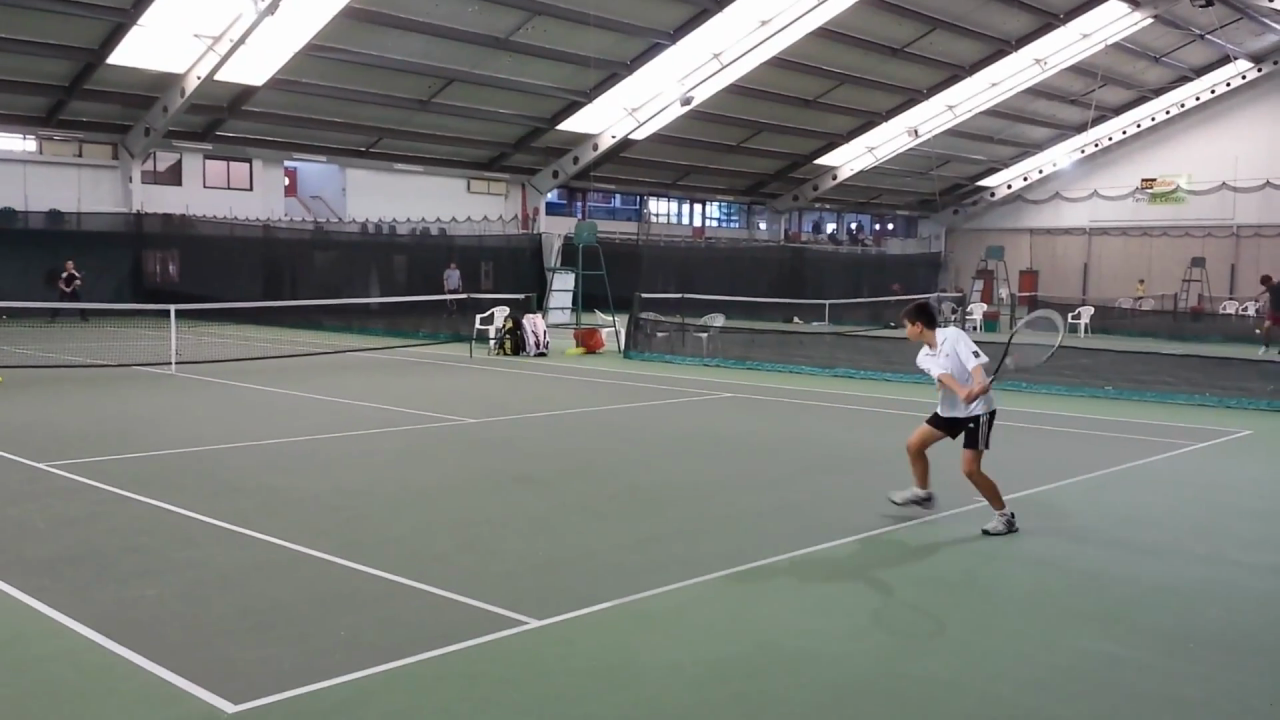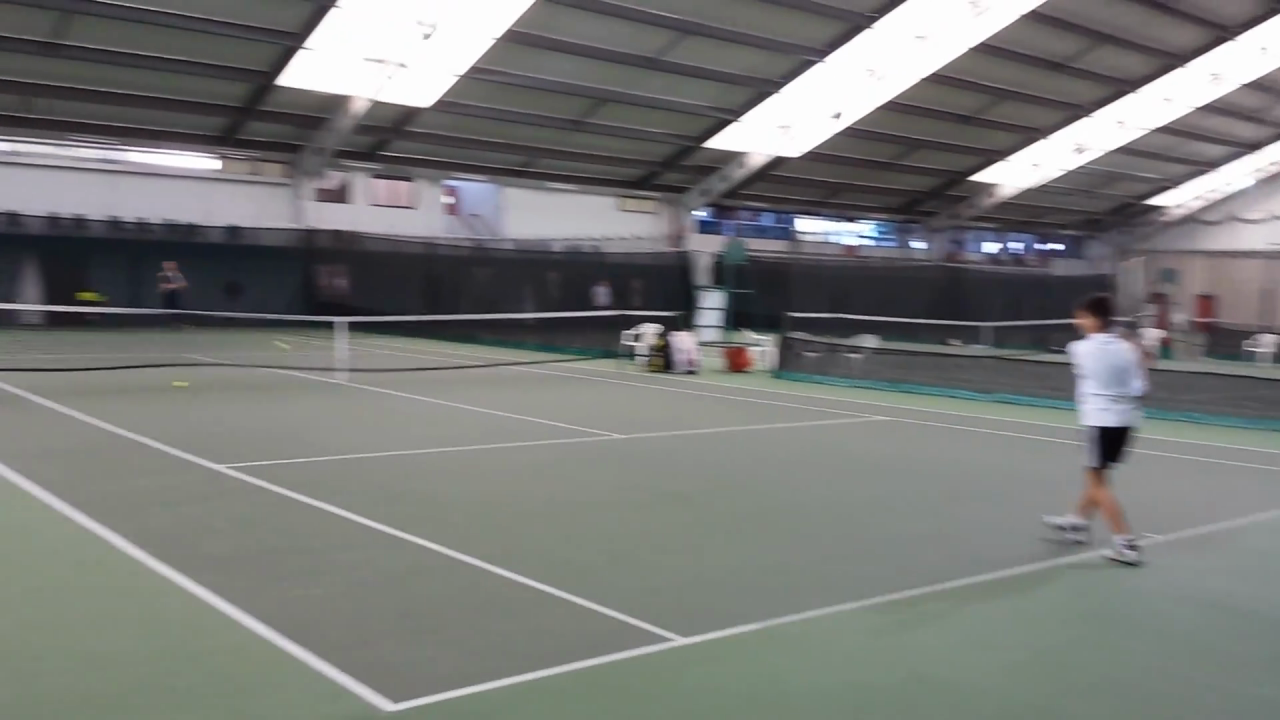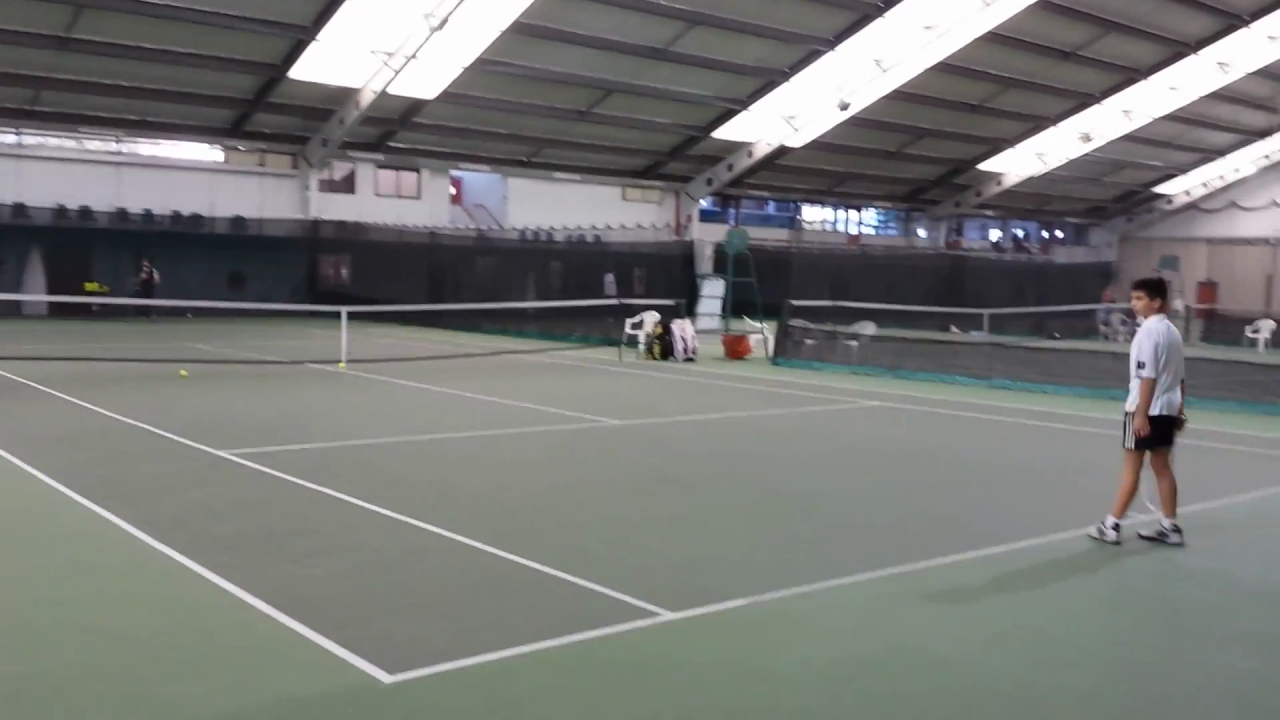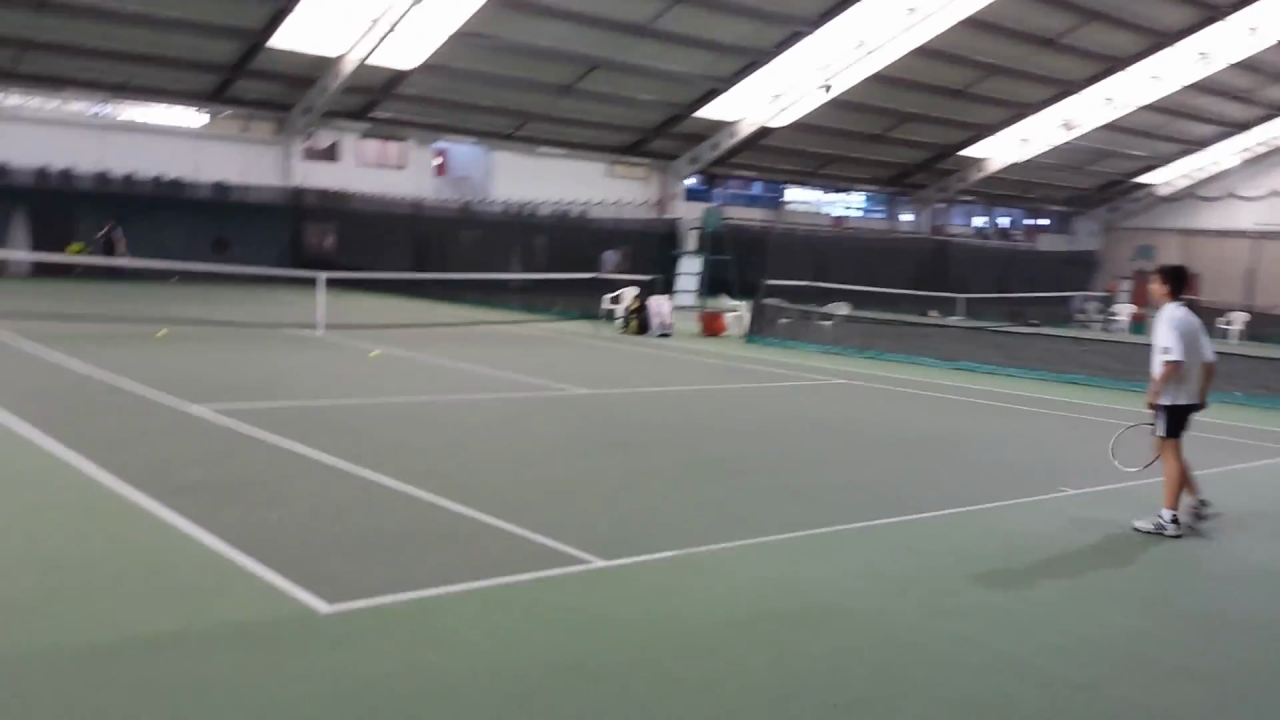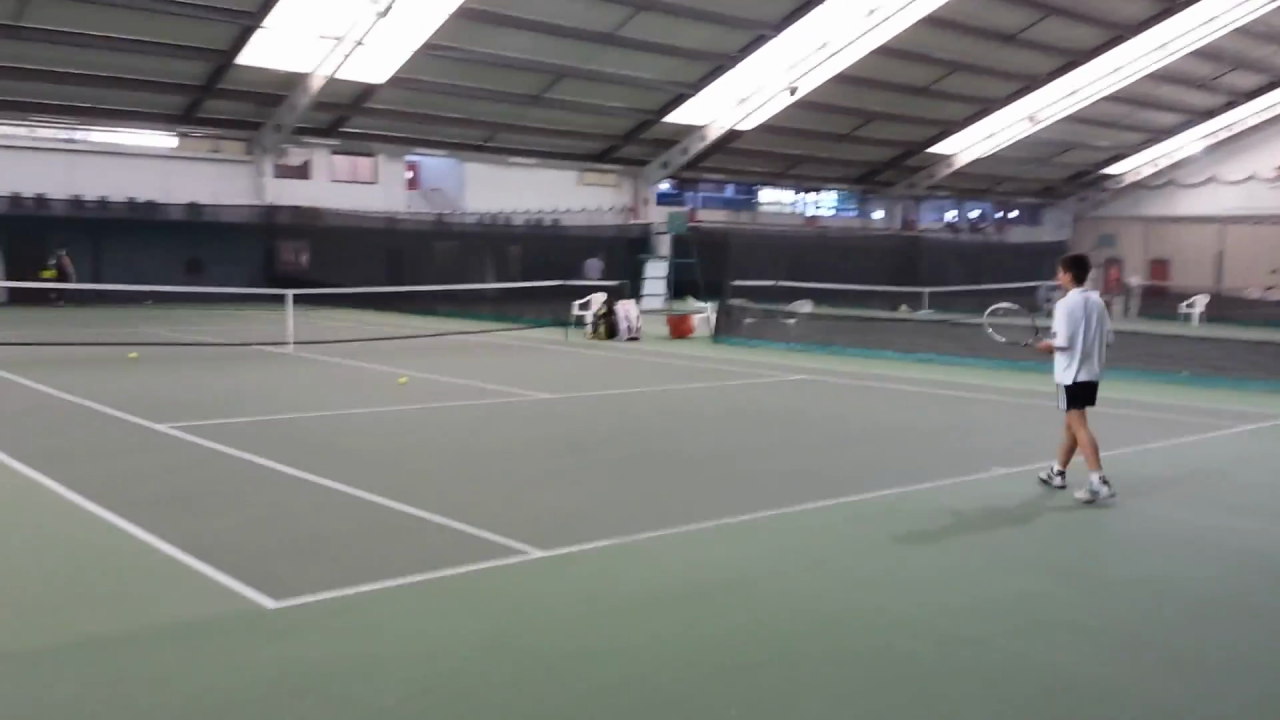
dt=1s
person 1, frame 1
left shoulder: (953, 336)
right shoulder: (924, 357)
left elbow: (976, 364)
right elbow: (944, 378)
left wrist: (978, 388)
right wrist: (961, 392)
left hip: (978, 410)
right hip: (949, 409)
left knee: (970, 468)
right knee: (914, 446)
left ankle: (1004, 515)
right ankle: (923, 493)
person 1, frame 2
left shoulder: (1079, 349)
right shoulder: (1127, 350)
right elbow: (1138, 391)
right wrist: (1139, 356)
left hip: (1100, 421)
right hip: (1124, 422)
left knee: (1098, 483)
right knee: (1096, 475)
left ankle: (1126, 544)
right ankle: (1076, 522)
person 1, frame 3
left shoulder: (1148, 331)
right shoulder: (1172, 331)
left elbow: (1147, 376)
right elbow: (1179, 376)
left wrist: (1141, 413)
right wrist: (1179, 411)
left hip: (1145, 409)
right hip: (1169, 408)
left knee: (1131, 466)
right knee: (1161, 466)
left ankle: (1111, 525)
right ankle: (1170, 526)
person 1, frame 4
left shoulder: (1168, 317)
right shoulder: (1191, 317)
left elbow: (1173, 361)
right elbow: (1209, 360)
left wrist: (1153, 391)
right wrist: (1202, 394)
left hip: (1170, 397)
right hip: (1188, 397)
left knee: (1170, 453)
right knee: (1169, 451)
left ankle: (1168, 519)
right ankle: (1198, 501)
person 1, frame 5
left shoulder: (1066, 304)
right shoulder: (1097, 302)
left elbow: (1061, 342)
right elbow: (1106, 338)
left wrist: (1046, 345)
left hip: (1072, 373)
right hip: (1091, 372)
left knee: (1079, 426)
right knee: (1074, 423)
left ankle: (1099, 483)
right ankle: (1057, 471)
